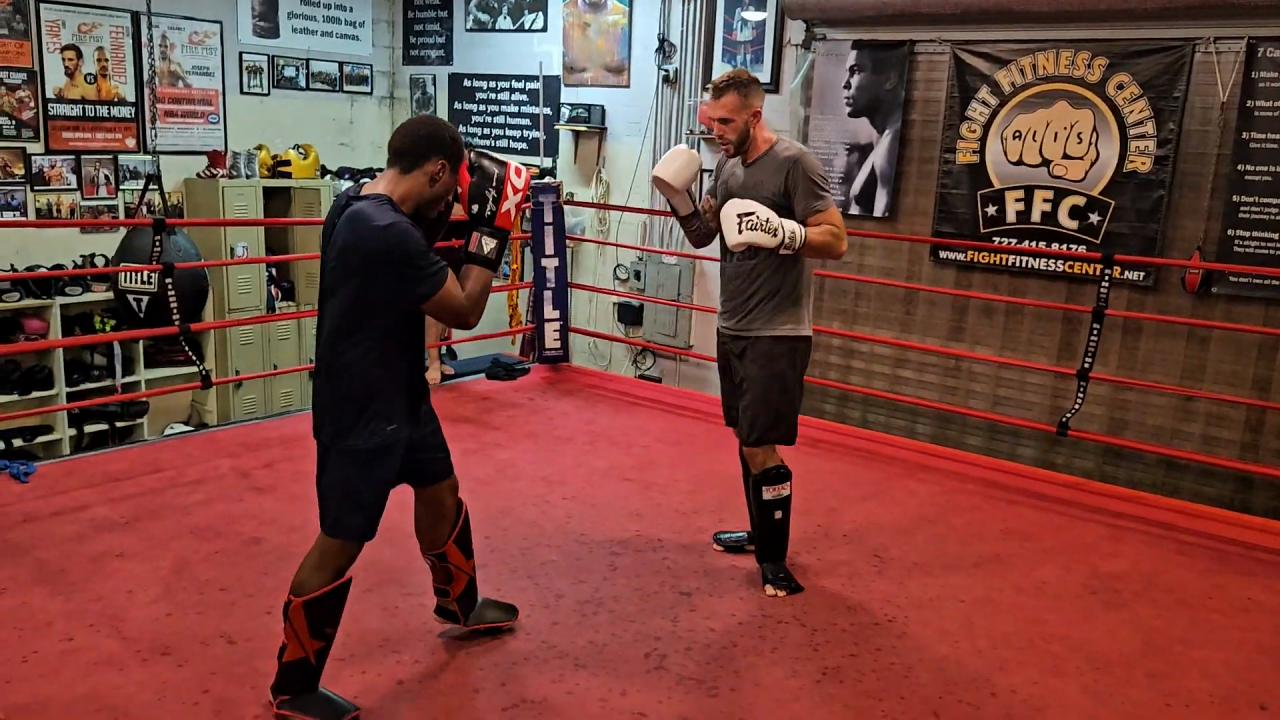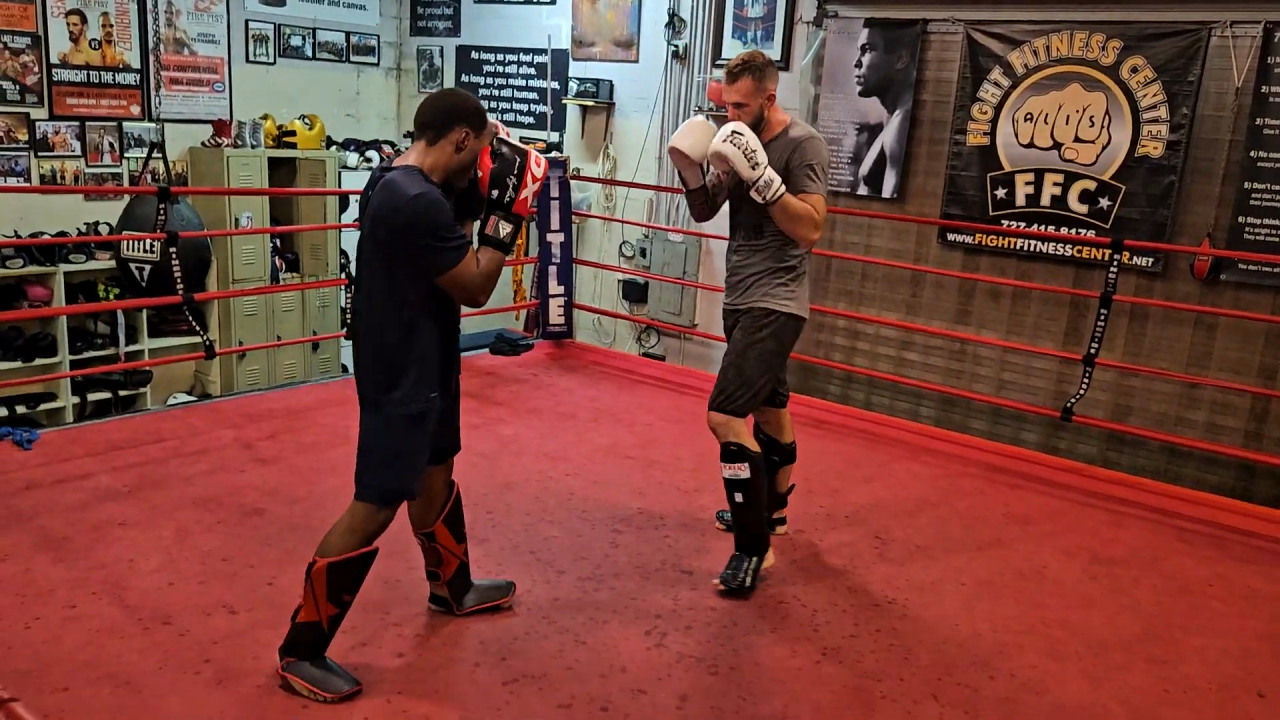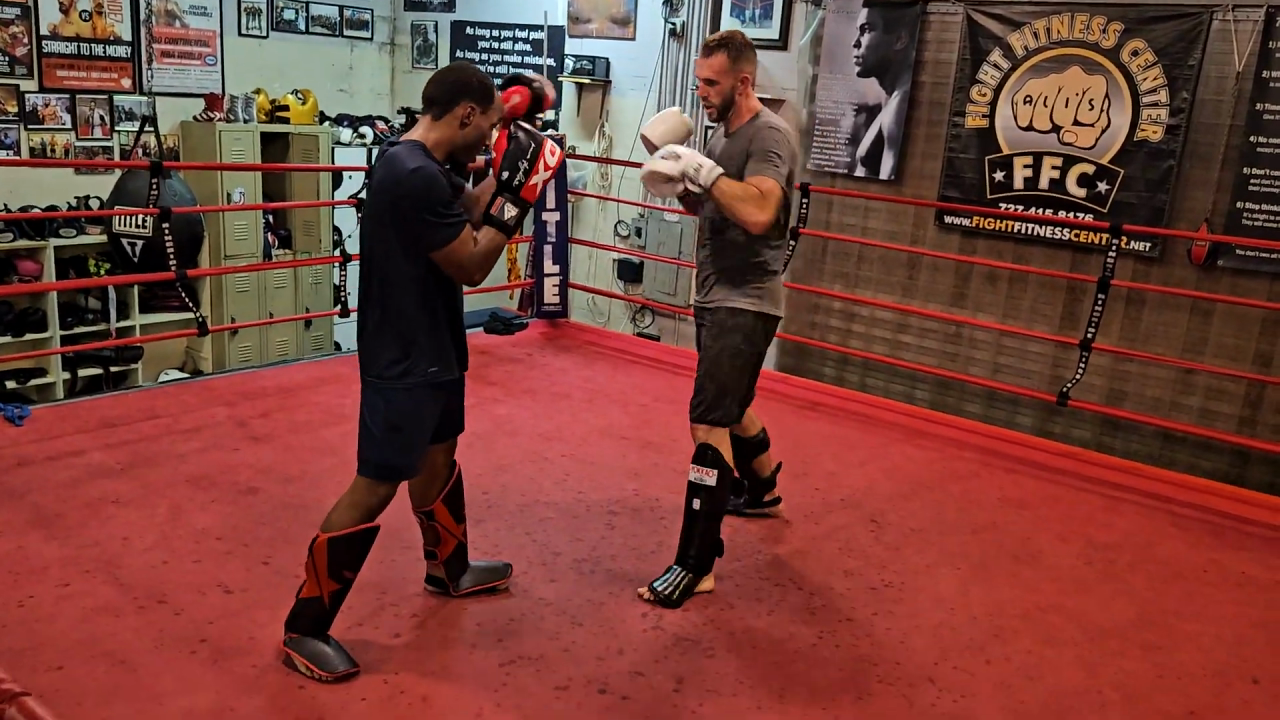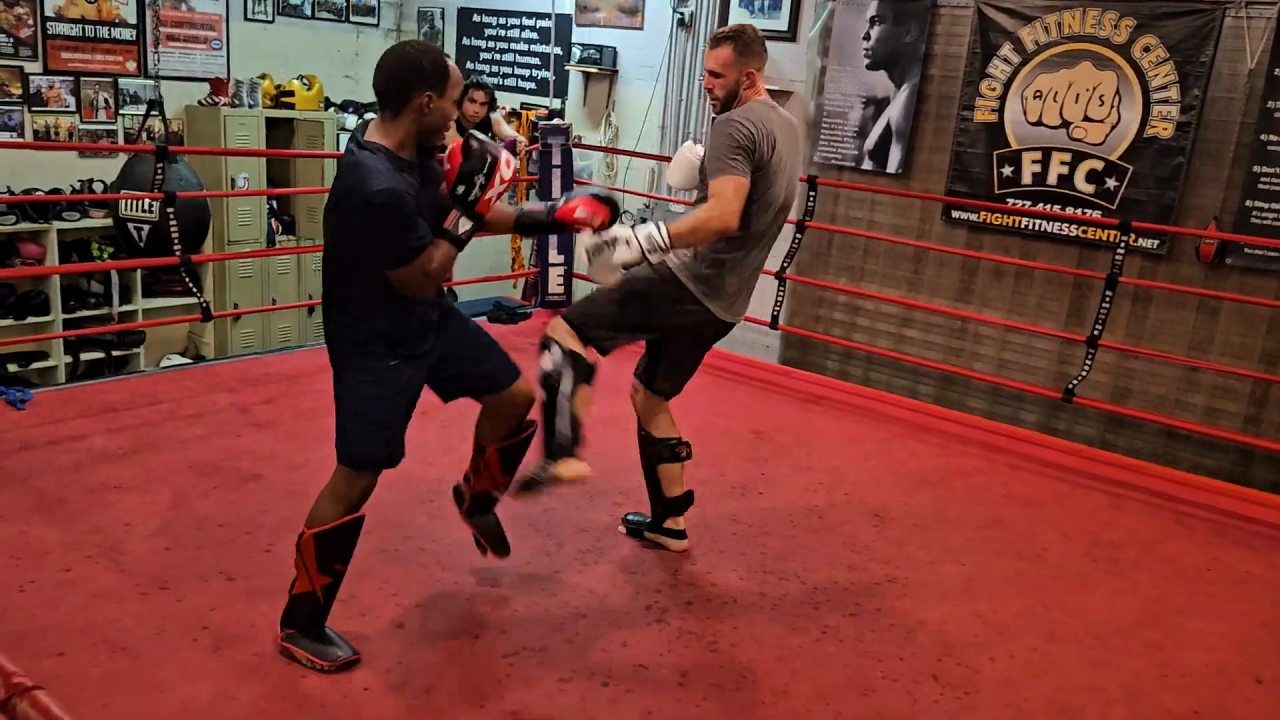
dt=0.3s
person 1, frame 1
left shoulder: (360, 204)
right shoulder: (386, 234)
right elbow: (464, 311)
left wrist: (440, 220)
right wrist: (491, 225)
left hip: (399, 393)
right hip: (362, 410)
left knee: (442, 490)
right knee: (341, 542)
left ankle: (459, 602)
person 1, frame 2
left shoulder: (400, 181)
right shoulder: (415, 202)
left elbow: (451, 250)
right elbow: (475, 288)
left wrist: (482, 192)
right wrist: (508, 208)
left hip: (424, 365)
right hip: (401, 376)
left knee: (435, 474)
right knee: (374, 507)
left ankle: (452, 587)
right ankle: (302, 650)
person 1, frame 3
left shoulder: (417, 160)
right shoulder: (415, 176)
left elbow: (469, 215)
right elbow: (472, 265)
left wrist: (504, 178)
right wrist: (519, 192)
left hip: (431, 342)
right hip: (404, 354)
left knee: (438, 454)
right knee: (376, 485)
left ankle: (448, 568)
right ankle: (306, 626)
person 1, frame 4
left shoulder: (407, 147)
right shoulder: (378, 190)
left elbow: (458, 203)
right elbow: (424, 280)
left wrist: (554, 215)
right wrist: (468, 209)
left hip: (427, 319)
right hip: (378, 344)
left knee: (516, 397)
right knee: (360, 476)
left ankle: (476, 498)
right ankle: (301, 624)
person 2, frame 1
left shoulder: (795, 163)
right shoulder: (728, 164)
left elbow: (836, 241)
right elbow: (702, 236)
left wrist: (778, 231)
right wrist: (679, 200)
left hip: (777, 333)
right hip: (732, 328)
left knee: (761, 448)
right knee: (745, 437)
left ankle: (773, 558)
right ankle: (763, 530)
person 2, frame 2
left shoulder: (804, 145)
right shoulder: (740, 141)
left elbow: (808, 230)
right elbow: (703, 211)
left wrist: (758, 174)
right wrist: (690, 171)
left hip: (773, 305)
right hip: (740, 301)
left knee: (726, 418)
right knee: (767, 407)
left ankle: (752, 547)
right ankle: (770, 506)
person 2, frame 3
left shoulder: (770, 135)
right shoulder: (721, 132)
left elbow: (756, 214)
right elbow: (701, 204)
left wrist: (698, 169)
right wrist: (668, 168)
left hip: (745, 303)
right hip: (714, 297)
left knee: (708, 427)
right knee: (732, 405)
left ankle: (696, 563)
right ankle: (761, 489)
person 2, frame 4
left shoulder: (737, 125)
right shoulder: (775, 130)
left elbow: (722, 216)
right elbow: (775, 208)
left wrist: (642, 240)
left hip: (694, 278)
right hip: (723, 298)
left knee: (567, 329)
right knee: (648, 395)
left ankle: (560, 450)
right ankle: (669, 520)
